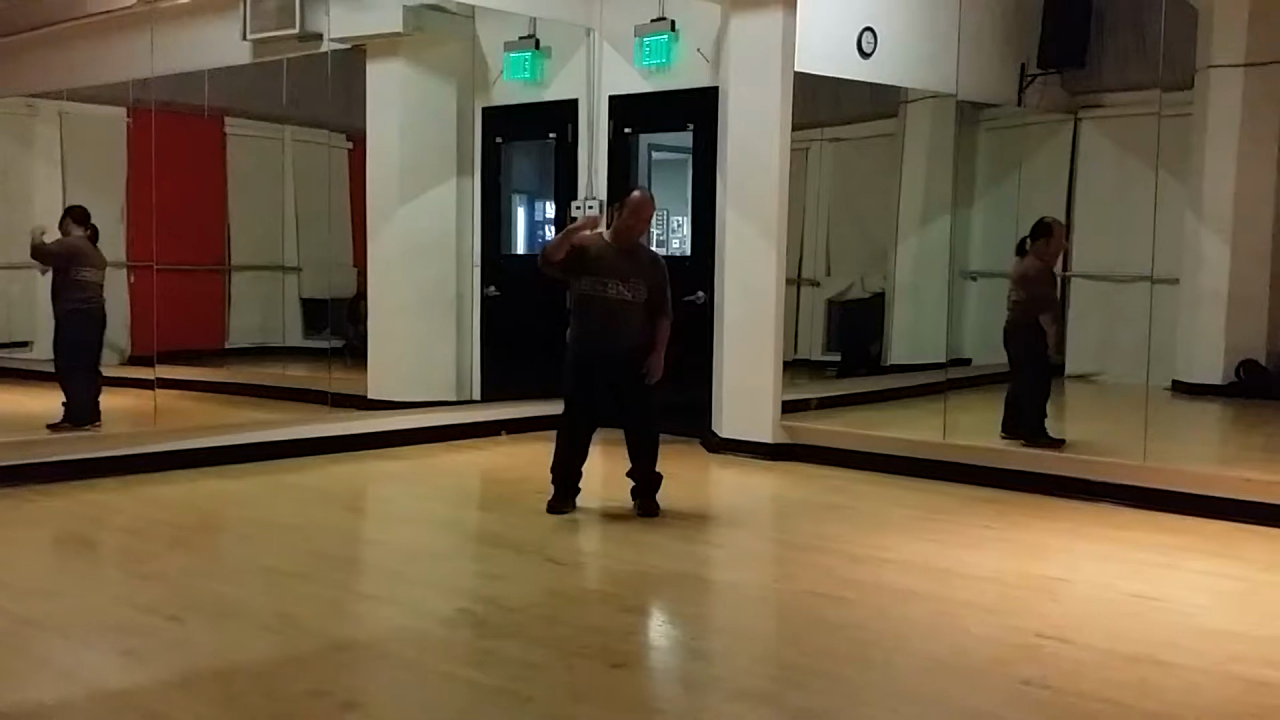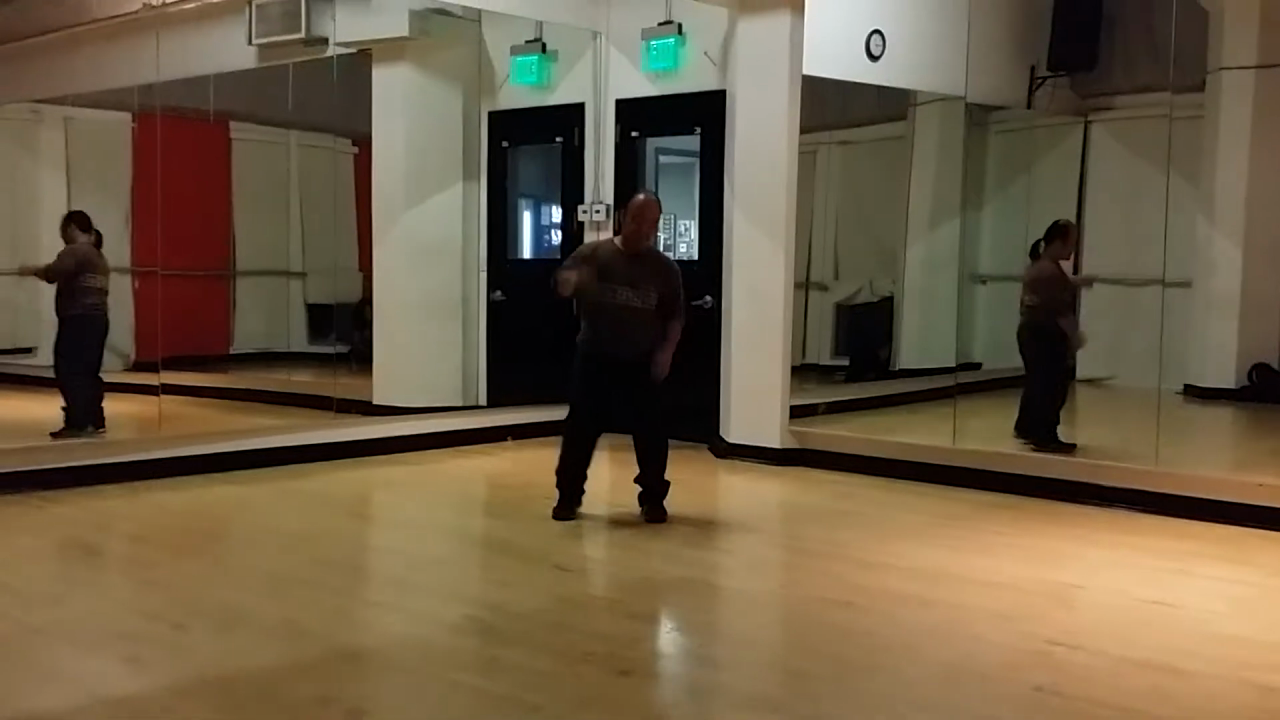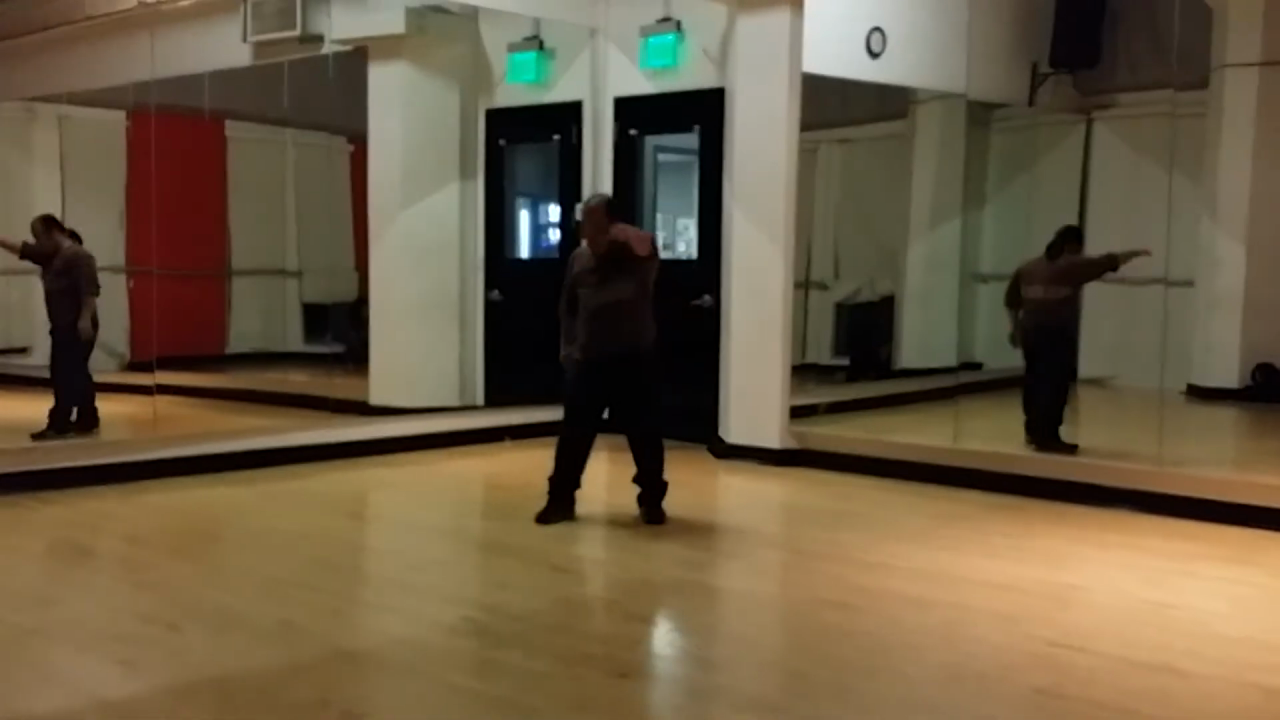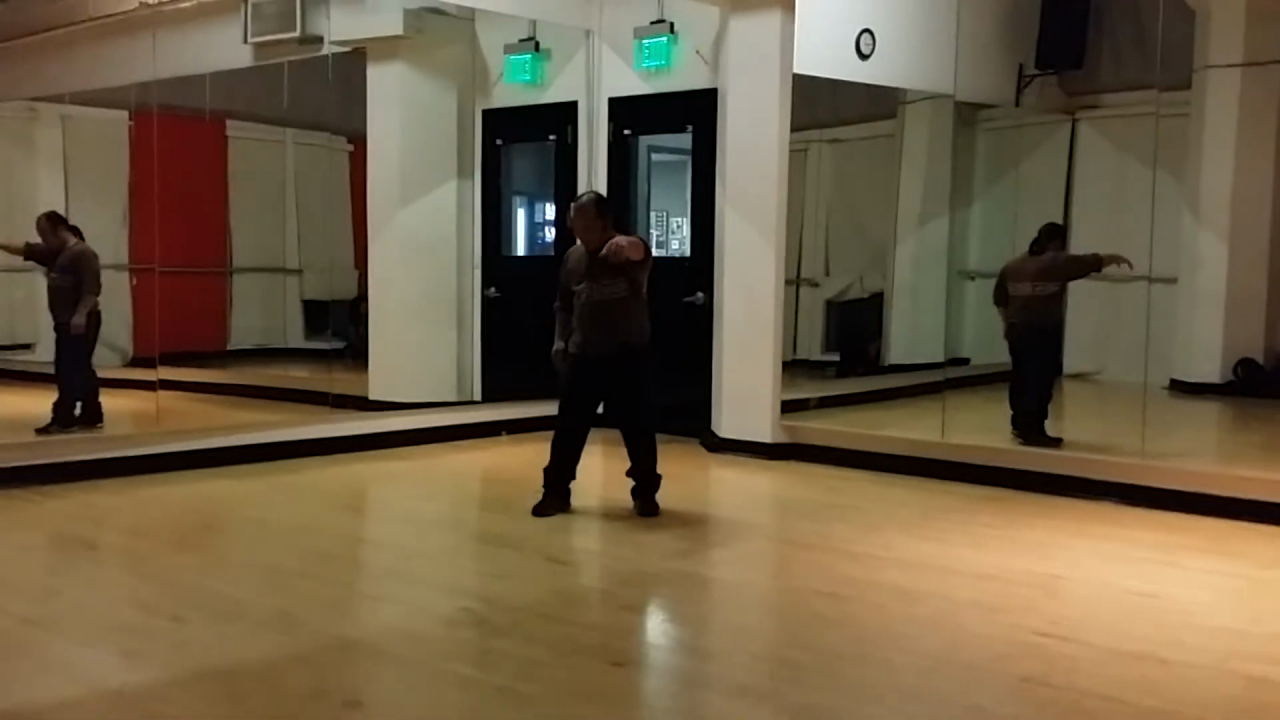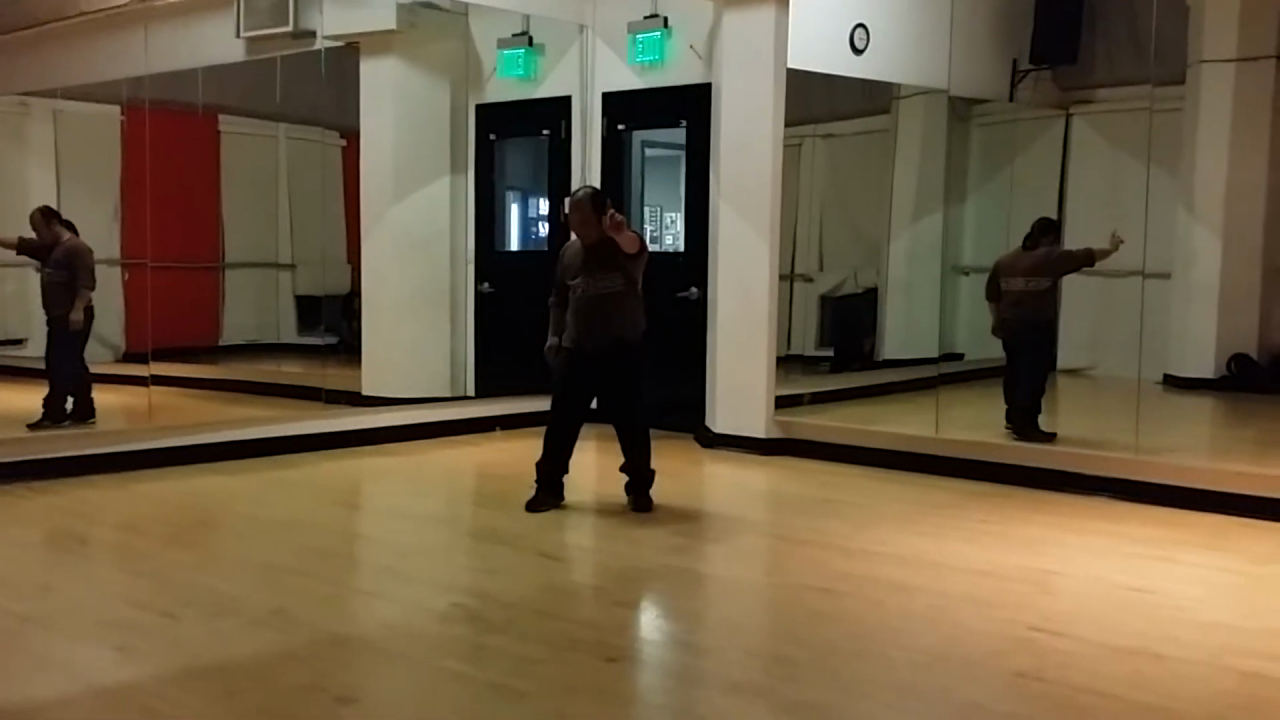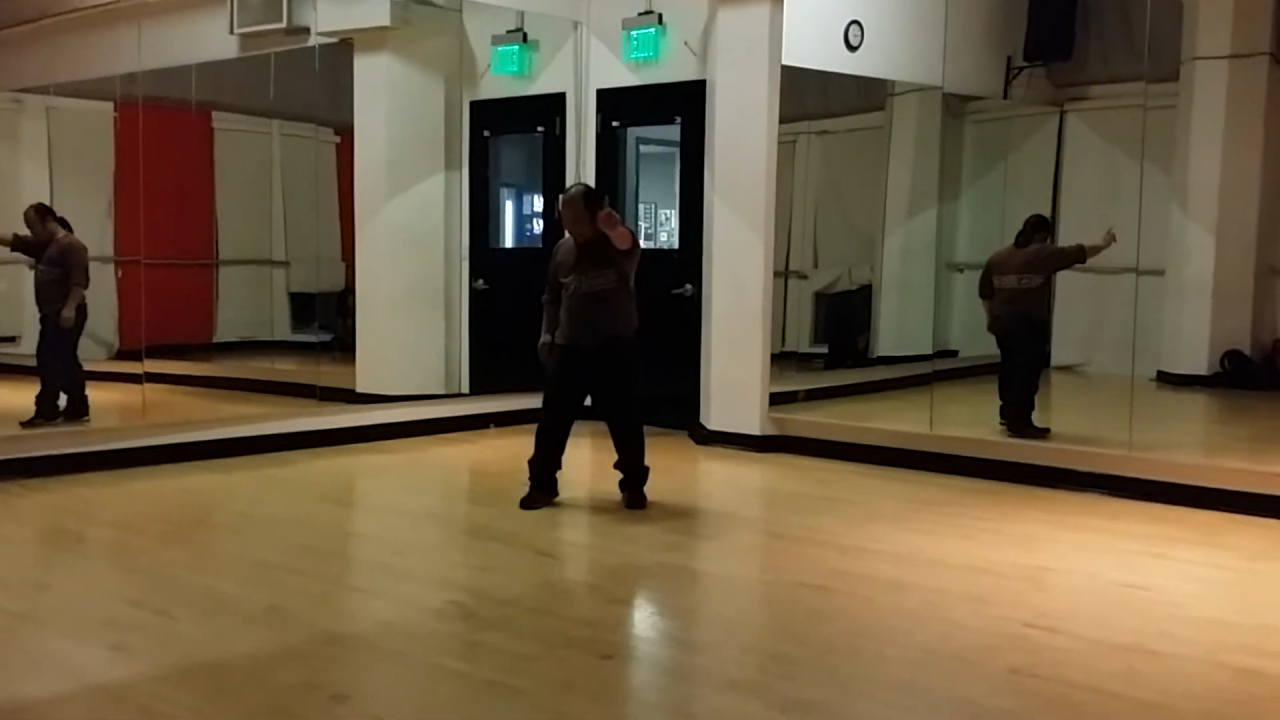
dt=0.4s
person 1, frame 1
left shoulder: (652, 263)
right shoulder: (583, 247)
left elbow: (662, 313)
right elbow: (549, 262)
left wrist: (659, 353)
right wrist: (572, 232)
left hip: (634, 358)
right hip: (586, 356)
left knee: (642, 426)
right knee: (576, 424)
left ankle: (645, 492)
right ankle: (564, 490)
person 1, frame 2
left shoulder: (663, 267)
right shoulder: (594, 254)
left elbow: (675, 315)
right elbow: (561, 285)
left wrist: (667, 350)
right wrist: (572, 281)
left hip: (641, 364)
right hip: (594, 359)
left knee: (650, 432)
right knee: (581, 428)
left ankle: (652, 498)
right ankle: (569, 496)
person 1, frame 3
left shoulder: (634, 255)
right shoulder: (577, 259)
left elbow: (645, 246)
right elbow: (569, 308)
left wrist: (630, 235)
right wrist: (567, 345)
left hip: (634, 361)
right hip: (589, 361)
left knee: (644, 432)
right knee: (575, 431)
left ankle: (652, 499)
right ankle: (561, 499)
person 1, frame 4
left shoulder: (627, 256)
right shoulder: (572, 258)
left elbow: (639, 252)
right elbow: (564, 304)
left wrist: (623, 243)
right wrist: (560, 339)
left hip: (628, 356)
right hip: (583, 356)
left knee: (638, 427)
right knee: (569, 425)
left ankle: (645, 492)
right ankle: (556, 491)
person 1, frame 5
left shoulder: (623, 247)
right shoulder: (569, 252)
left elbow: (634, 246)
right elbow: (559, 300)
left wrist: (622, 231)
right wrist: (554, 335)
left hip: (622, 352)
right hip: (576, 351)
left knee: (630, 422)
right knee: (562, 420)
left ankle: (639, 488)
right ankle: (549, 487)
person 1, frame 6
left shoulder: (616, 246)
right shoulder: (562, 250)
left elbow: (625, 241)
right elbow: (552, 297)
left wrist: (614, 228)
right wrist: (547, 334)
left hip: (615, 349)
right hip: (569, 349)
left knee: (624, 420)
right knee: (553, 417)
left ankle: (633, 484)
right ankle: (543, 484)
person 2, frame 1
left shoulder: (1027, 261)
right shoulder: (1037, 269)
left elbow: (1051, 262)
right elbow: (1043, 308)
left wrist: (1059, 252)
right wrist: (1052, 335)
left hip: (1016, 330)
right hip: (1030, 334)
left knee: (1020, 381)
right knee: (1036, 383)
left ankle: (1012, 427)
right ankle: (1033, 433)
person 2, frame 2
left shoulder: (1038, 265)
right shoulder: (1051, 274)
right elbow: (1060, 309)
left wrist: (1076, 283)
right wrist: (1075, 334)
left hip: (1030, 333)
right hip: (1045, 338)
left knee: (1036, 383)
right knee: (1053, 386)
left ankle: (1026, 427)
right ankle: (1044, 438)
person 2, frame 3
left shoulder: (1026, 268)
right shoulder: (1072, 266)
left elbow: (1012, 301)
right elbow: (1110, 262)
left wrist: (1015, 328)
right wrist: (1134, 253)
left hip: (1029, 332)
right hip: (1056, 335)
left knee: (1035, 381)
right knee: (1054, 385)
left ankle: (1034, 430)
right ankle: (1046, 437)
person 2, frame 4
left shoulder: (1012, 266)
right shoulder: (1059, 262)
left elbow: (1000, 299)
right elbow: (1094, 261)
left wrist: (1008, 324)
right wrist: (1118, 258)
left hip: (1017, 329)
right hip: (1044, 331)
left knee: (1021, 377)
right knee: (1040, 380)
left ankle: (1020, 424)
right ankle: (1032, 432)
person 2, frame 5
left shoulder: (1004, 261)
right shoulder: (1052, 257)
left elbow: (992, 295)
right elbow: (1087, 256)
left wrist: (996, 320)
right wrist: (1111, 248)
left hip: (1009, 325)
right hip: (1037, 327)
left knee: (1015, 372)
right knee: (1034, 376)
left ankle: (1014, 419)
right ankle: (1025, 427)
person 2, frame 6
left shoulder: (997, 258)
right shoulder: (1044, 254)
left elbow: (986, 292)
right elbow: (1079, 253)
left wrist: (991, 318)
right wrist: (1104, 245)
left hip: (1003, 322)
right hip: (1030, 324)
left knee: (1010, 369)
right knee: (1027, 372)
left ankle: (1008, 415)
right ankle: (1020, 424)
person 3, frame 1
left shoulder: (68, 245)
right shoulder: (96, 252)
left elbow: (40, 253)
left wrist: (36, 234)
left hip: (74, 316)
right hip: (95, 314)
left knee: (70, 368)
right knee: (87, 367)
left ankle: (78, 418)
right ankle: (91, 414)
person 3, frame 2
left shoulder: (74, 252)
right shoulder: (96, 256)
left elbow: (52, 273)
left wrist: (31, 270)
left hip: (78, 321)
right hip: (95, 320)
left knee: (69, 372)
right knee: (88, 373)
left ankle: (80, 422)
right ankle: (93, 420)
person 3, frame 3
left shoulder: (78, 255)
right shoulder: (50, 254)
left elbow: (90, 289)
right elbow: (23, 249)
left wrist: (85, 318)
left hip: (77, 326)
right hip: (64, 325)
left knee: (65, 373)
right knee: (75, 373)
left ankle: (60, 424)
right ankle: (87, 421)
person 3, frame 4
left shoulder: (83, 253)
right shoulder: (54, 253)
left elbow: (92, 288)
right elbow: (26, 250)
left wrist: (81, 314)
left hip: (80, 322)
right hip: (65, 322)
left knee: (69, 369)
right knee: (79, 369)
left ankle: (64, 419)
right ankle: (91, 416)
person 3, frame 5
left shoulder: (77, 248)
right shoulder: (47, 247)
left elbow: (86, 283)
right elbow: (19, 245)
left wrist: (78, 310)
left hip: (73, 318)
right hip: (59, 317)
left knee: (60, 364)
right knee: (72, 364)
left ankle: (55, 414)
right ankle: (83, 411)
person 3, frame 6
left shoulder: (71, 246)
right shoulder: (43, 245)
left elbow: (80, 281)
left wrist: (70, 307)
left hip: (65, 315)
right hip: (52, 314)
left knee: (50, 360)
right knee: (65, 361)
left ankle: (47, 411)
right ankle: (77, 409)
